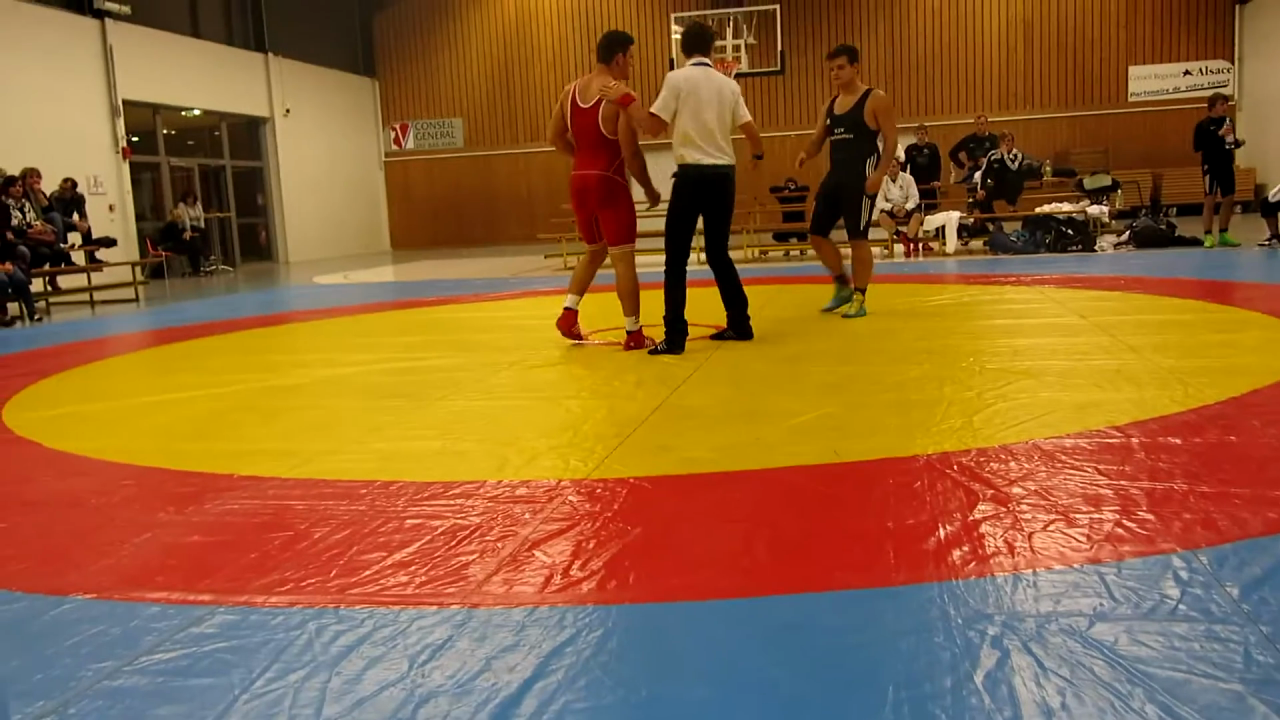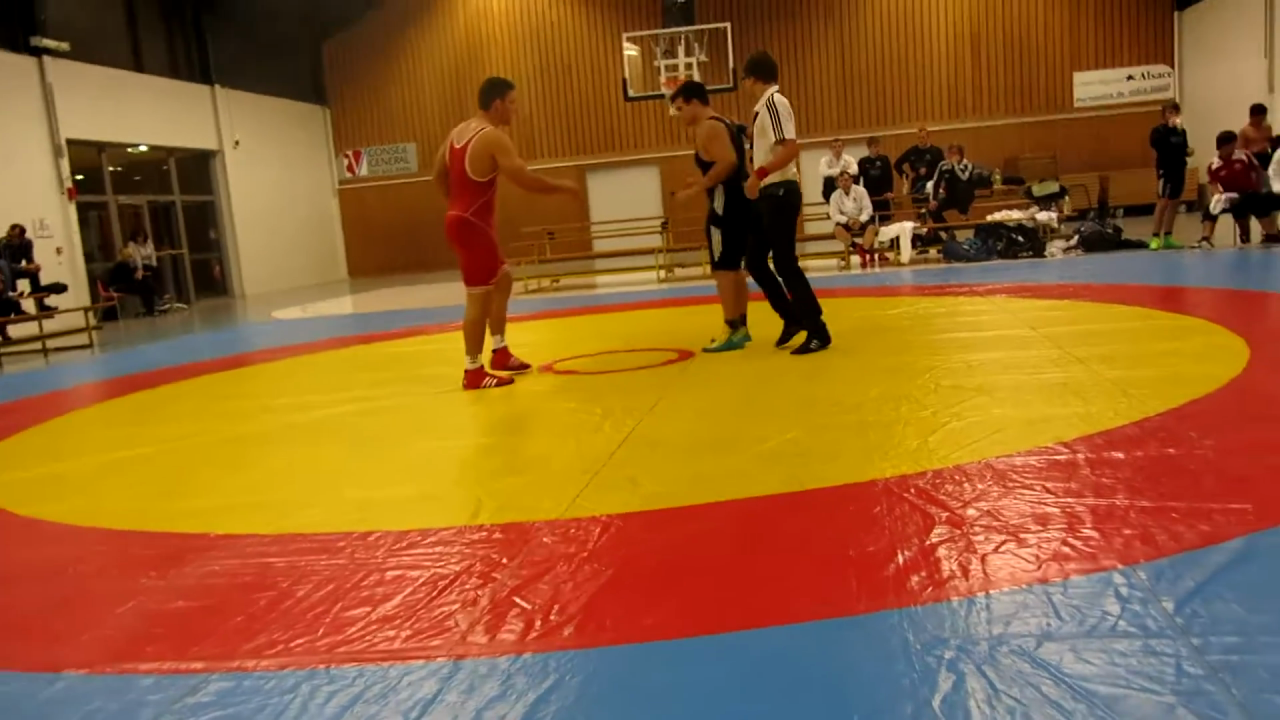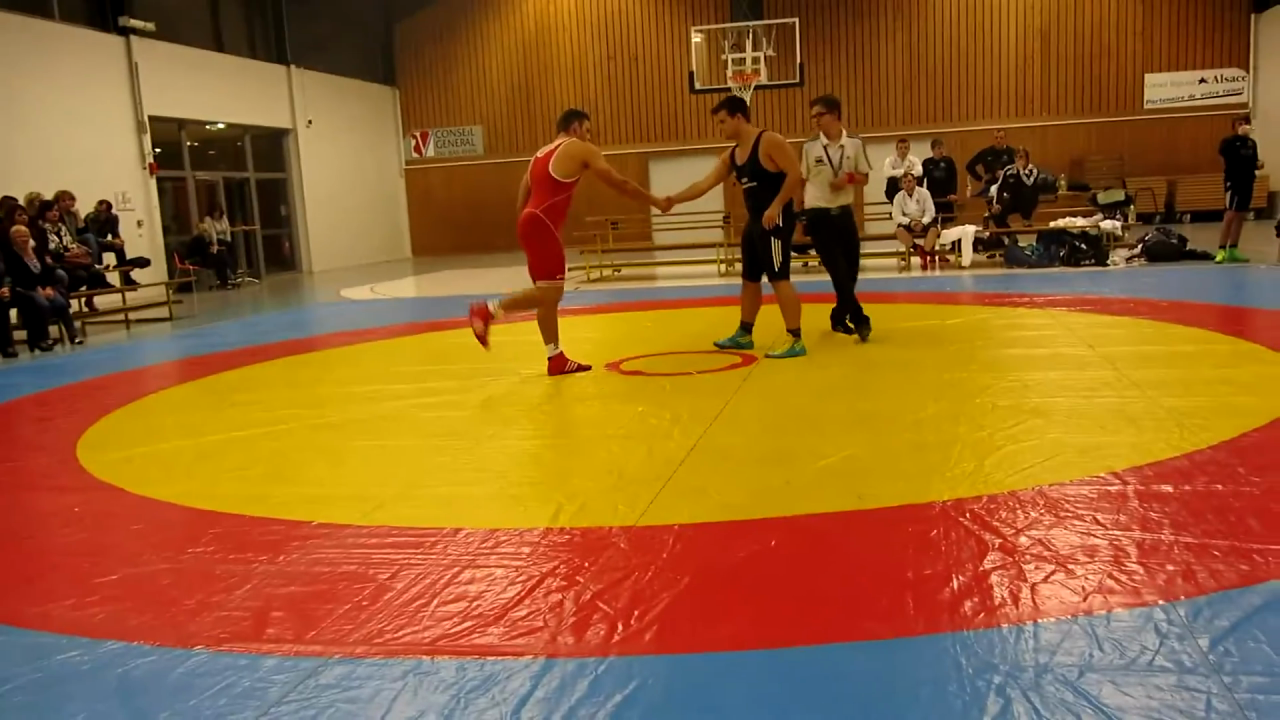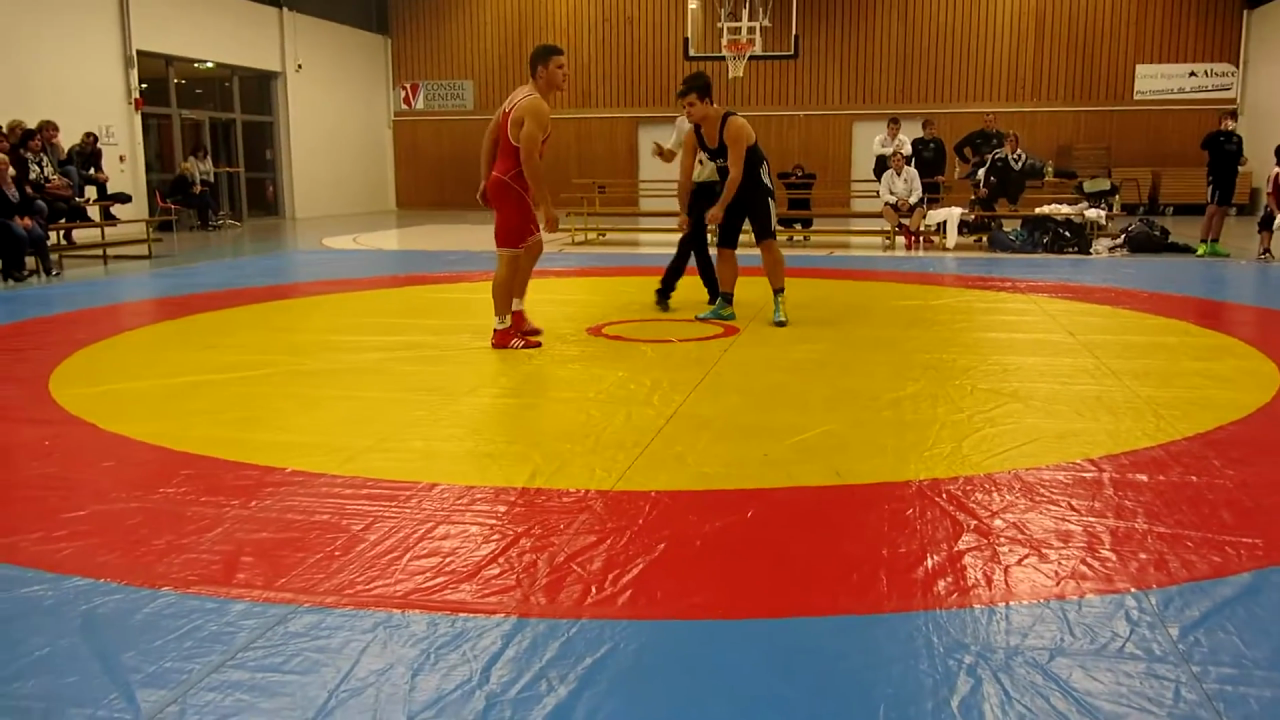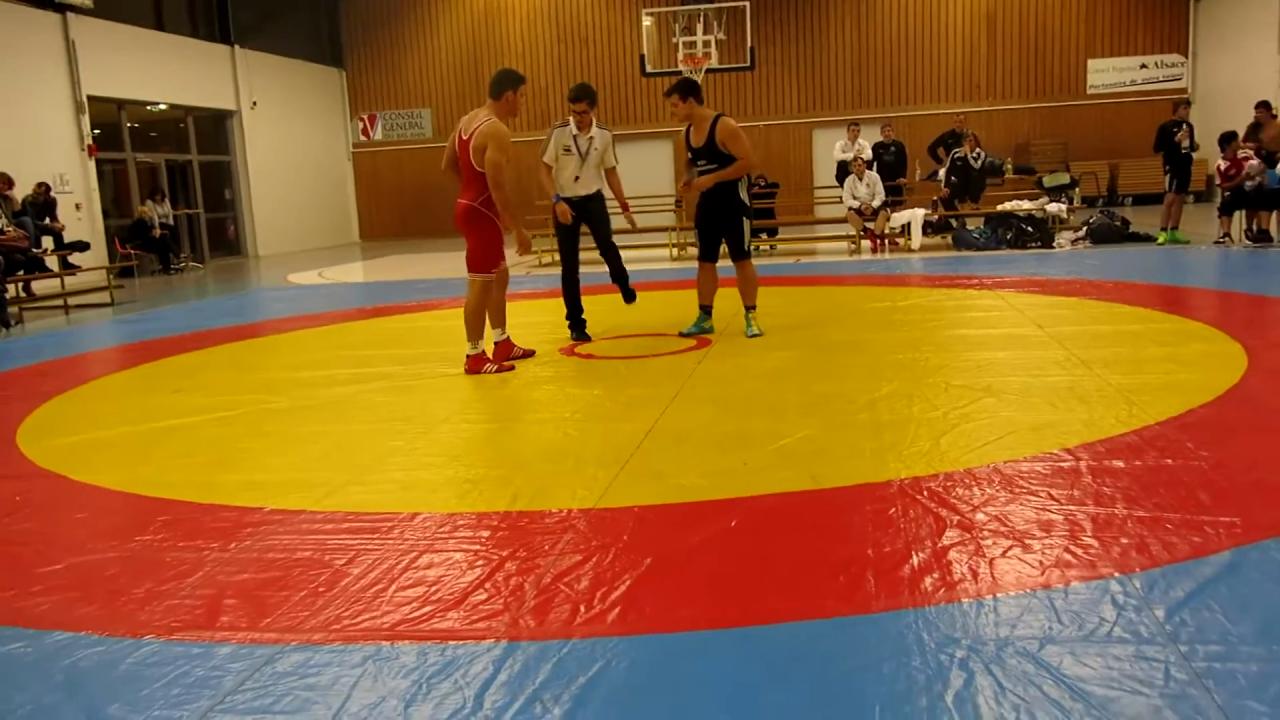
dt=1s
person 1, frame 1
left shoulder: (571, 90)
left elbow: (556, 139)
right elbow: (630, 151)
right wrist: (649, 188)
left hip: (579, 181)
right hip: (609, 184)
left knee: (594, 252)
right knee: (623, 259)
left ankle: (568, 314)
right ankle: (633, 334)
person 1, frame 2
left shoulder: (458, 132)
right shoulder: (494, 138)
left elbow: (439, 176)
right elbow: (526, 181)
right wrist: (563, 187)
left hip: (460, 219)
right hip: (472, 225)
left knee: (502, 280)
right knee: (480, 298)
left ankle: (500, 352)
right ankle: (473, 371)
person 1, frame 3
left shoulder: (542, 154)
right shoulder: (581, 149)
left elbow: (522, 199)
right elbow: (619, 183)
right wrist: (654, 201)
left hip: (534, 223)
right hip: (542, 226)
left knee: (549, 295)
right knee: (548, 294)
left ankle: (556, 359)
right ankle: (488, 311)
person 1, frame 4
left shoulder: (520, 95)
right shoulder: (537, 107)
left elbow: (490, 136)
right elbow: (529, 160)
left wrist: (486, 180)
right wrist: (547, 206)
left hip: (504, 183)
right hip: (512, 188)
left knee: (531, 249)
right knee: (511, 260)
left ankle: (516, 315)
right ankle: (502, 333)
person 1, frame 5
left shoulder: (469, 120)
right shoulder: (497, 131)
left elbow: (448, 165)
right elbow: (498, 186)
right wrist: (518, 229)
left hip: (469, 207)
right hip: (481, 214)
left knee: (499, 277)
right knee: (480, 285)
left ankle: (502, 344)
right ankle: (474, 358)
person 2, frame 1
left shoulder: (677, 79)
right shoulder: (728, 84)
left elbow: (654, 126)
right elbow: (751, 131)
left wrist: (625, 100)
right wrist: (757, 155)
left hip: (692, 175)
right hip: (724, 175)
left knee: (676, 258)
right knee: (718, 252)
left ankle: (674, 335)
right ankle: (739, 323)
person 2, frame 2
left shoulder: (773, 103)
right shoulder: (765, 107)
left elbow: (789, 150)
left wrist: (759, 174)
left hip: (780, 192)
right hip: (767, 194)
left knee: (785, 263)
right knee: (755, 261)
left ankle: (817, 330)
right ankle: (794, 317)
person 2, frame 3
left shoulder: (855, 144)
right shoulder: (810, 148)
left elbow: (864, 178)
right elbow: (801, 182)
left wrist: (849, 178)
right wrist: (799, 214)
left hip: (844, 212)
right hip: (819, 215)
left knee: (851, 267)
right knee: (838, 269)
left ankle: (839, 317)
right ankle: (860, 320)
person 2, frame 4
right shoulder: (682, 123)
right elbow: (669, 156)
right wrist: (660, 151)
left hip: (708, 188)
right hip: (689, 188)
left knee: (689, 240)
right knee: (698, 243)
left ankle: (664, 290)
right ankle: (714, 292)
person 2, frame 5
left shoulder: (604, 136)
right shoulder: (559, 132)
left elbow: (611, 172)
right elbow: (545, 169)
left wrist: (625, 207)
right wrist: (557, 200)
left hip: (592, 198)
right hip: (565, 202)
left knee: (604, 241)
right knee: (569, 265)
left ankle: (621, 279)
right ankle: (576, 323)
person 3, frame 1
left shoulder: (876, 99)
right shoulder: (830, 105)
left elbow: (891, 139)
right elbow: (816, 140)
left wrist: (879, 172)
right wrist: (806, 154)
left hip: (862, 177)
right hip: (834, 176)
left knee: (858, 239)
right knee: (817, 235)
left ankle: (859, 298)
right ankle: (844, 285)
person 3, frame 2
left shoulder: (708, 128)
right shoulder: (725, 125)
left elbow: (729, 161)
left wrist: (699, 187)
right wrist: (700, 184)
left hip: (726, 203)
right hip: (740, 201)
left knee: (723, 269)
right knee: (733, 268)
left ankle: (733, 330)
right ankle: (740, 327)
person 3, frame 3
left shoulder: (770, 141)
right shoulder: (730, 156)
left elbow: (796, 174)
right elbow: (705, 184)
left wrist: (776, 206)
right wrist: (674, 199)
left hip: (776, 219)
right hip: (755, 220)
left knee: (779, 278)
right knee: (750, 279)
left ankle: (795, 340)
right ankle: (744, 334)
person 3, frame 4
left shoulder: (734, 125)
right shoulder: (693, 137)
left elbow: (736, 172)
right elbow: (685, 177)
left wrist: (720, 207)
right wrist: (684, 213)
left hip: (757, 185)
right hip: (729, 189)
left knee: (768, 242)
right knee: (724, 248)
left ankle: (779, 301)
right ankle: (725, 305)
person 3, frame 5
left shoulder: (725, 127)
right shoulder: (687, 134)
left elbow: (748, 162)
left wrist: (713, 178)
right wrist: (688, 179)
left hip: (733, 201)
right hip: (707, 203)
left knee: (742, 260)
right knee: (705, 262)
left ankle: (751, 316)
right ankle: (705, 318)
